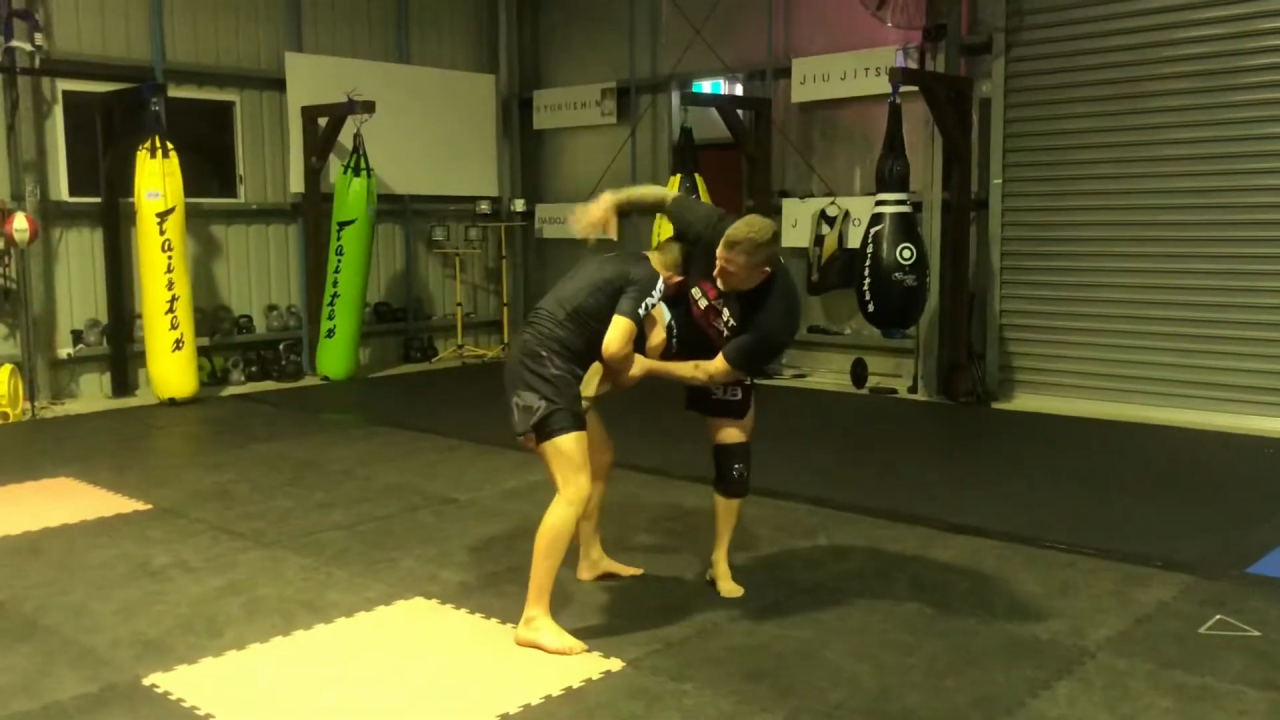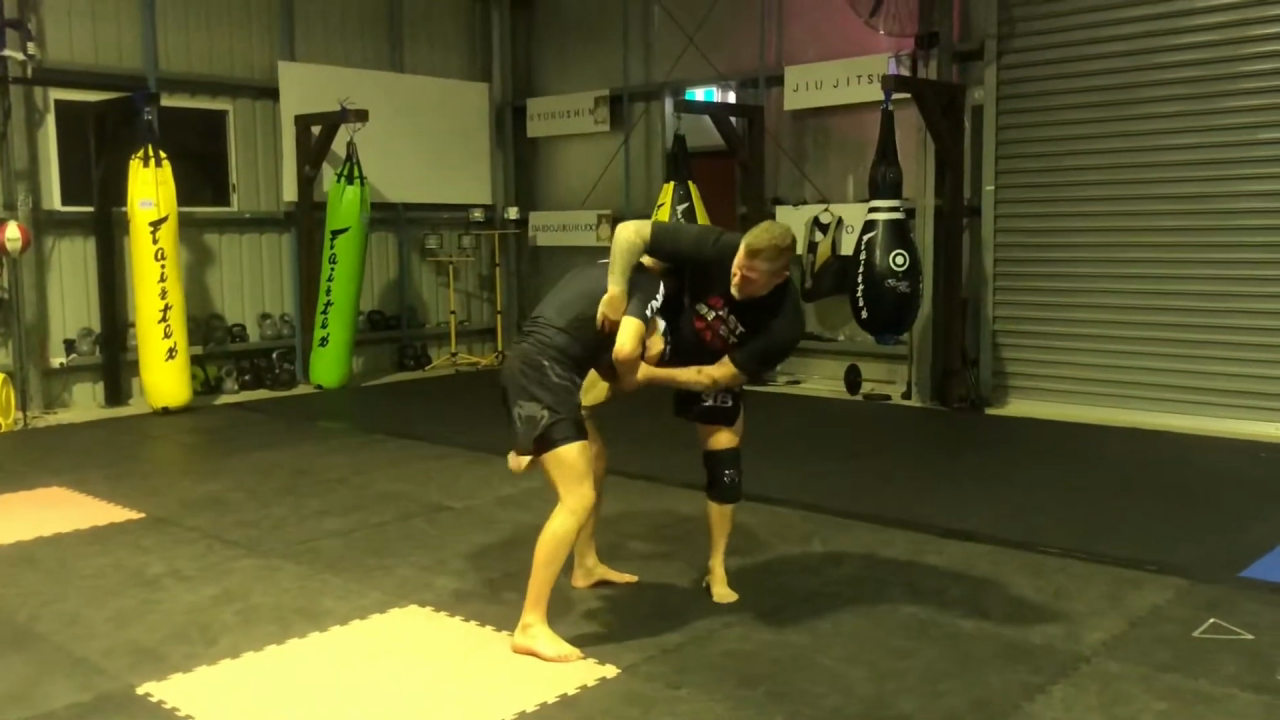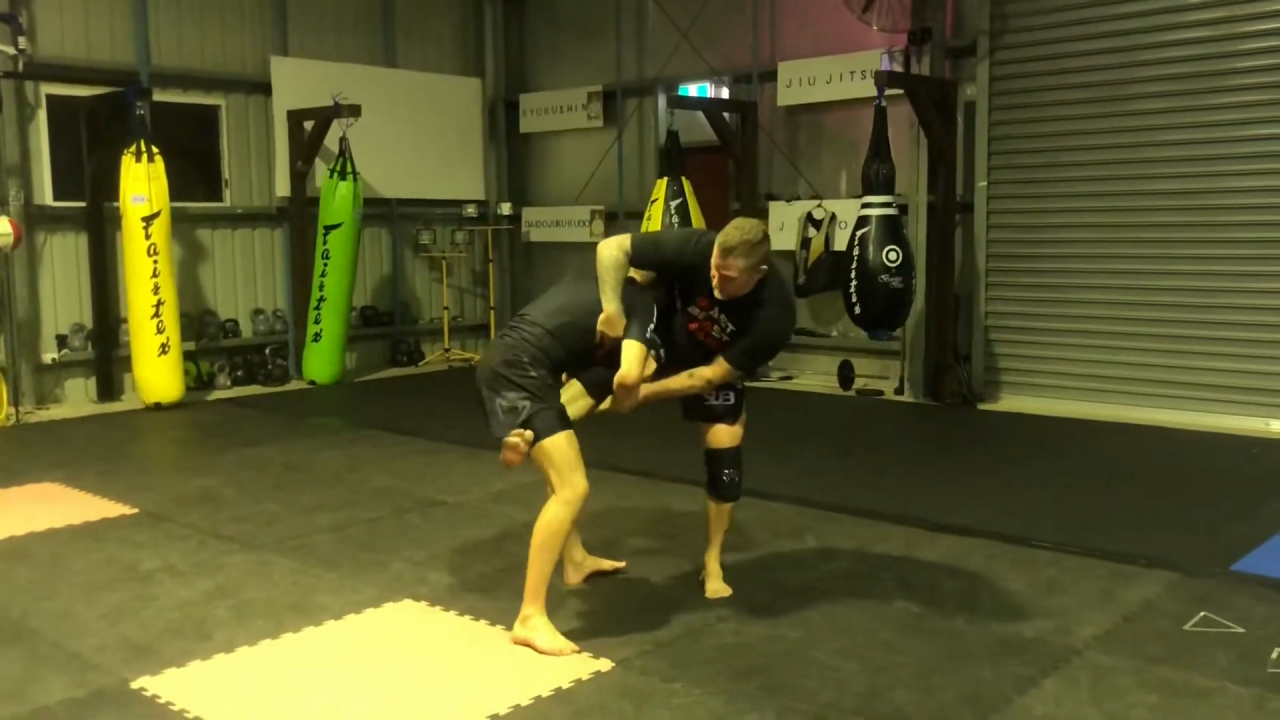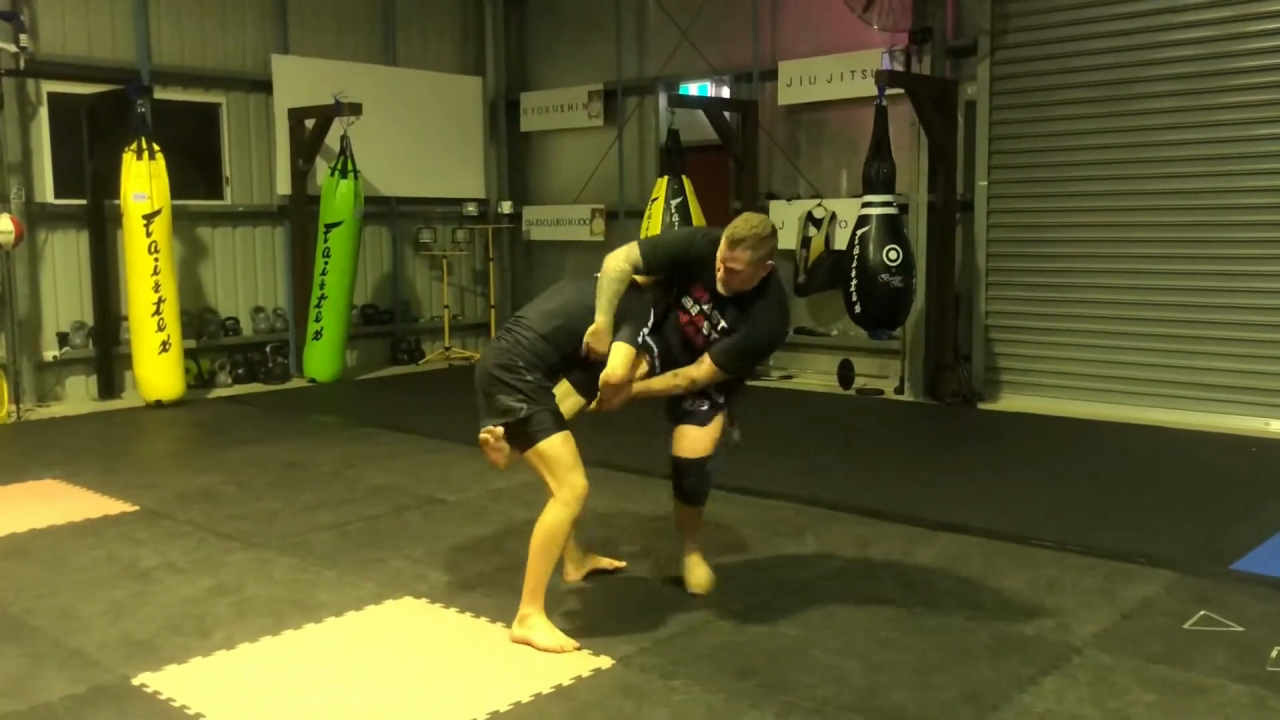
dt=0.5s
person 1, frame 1
left shoulder: (622, 263)
right shoulder: (649, 279)
right elbow: (613, 348)
right wrist: (625, 374)
left hip: (537, 359)
right hip: (544, 367)
left knee: (600, 457)
right knee: (576, 490)
left ankle: (591, 559)
right ankle: (534, 619)
person 1, frame 2
left shoulder: (605, 268)
right shoulder: (651, 284)
right elbow: (624, 351)
right wrist: (630, 379)
left hip: (526, 365)
right hip: (543, 375)
left knee: (591, 465)
right knee: (577, 500)
left ankle: (586, 565)
right ankle: (531, 626)
person 1, frame 3
left shoulder: (595, 284)
right shoulder: (643, 302)
right elbow: (630, 374)
left hip: (501, 360)
right hip: (520, 371)
left knee: (562, 468)
right knee: (571, 488)
left ankle: (575, 560)
right ankle: (530, 618)
person 1, frame 4
left shoulder: (600, 286)
right shoulder: (643, 305)
right elbow: (614, 375)
left hip: (501, 363)
right hip: (514, 374)
left knee: (566, 463)
right knee: (571, 487)
left ankle: (576, 558)
right ankle: (528, 617)
person 2, frame 1
left shoulder: (776, 319)
right shoulder: (712, 229)
left elbow: (714, 372)
right elbow: (664, 197)
left wrist: (649, 366)
right wrist: (612, 200)
left hip: (723, 366)
right hip: (676, 324)
left knee: (733, 459)
left ankle: (719, 561)
person 2, frame 2
left shoulder: (785, 323)
right shoulder: (713, 246)
left elbow: (716, 377)
right elbow: (629, 231)
left wrist: (650, 374)
right wrist: (616, 292)
left hip: (713, 371)
left knee: (725, 467)
left ankle: (716, 568)
person 2, frame 3
left shoulder: (775, 315)
right shoulder: (695, 248)
left elbow: (713, 376)
right elbow: (610, 249)
left wrist: (643, 393)
right wrist: (613, 310)
left hip: (714, 370)
right hip: (659, 336)
left knee: (724, 462)
left ankle: (712, 562)
person 2, frame 4
left shoulder: (767, 319)
right shoulder: (701, 244)
left elbow: (696, 379)
right elbow: (622, 260)
left wrist: (628, 392)
right wrist: (603, 322)
left hip: (705, 385)
right hip: (661, 347)
left knee: (691, 463)
left ankle: (691, 550)
